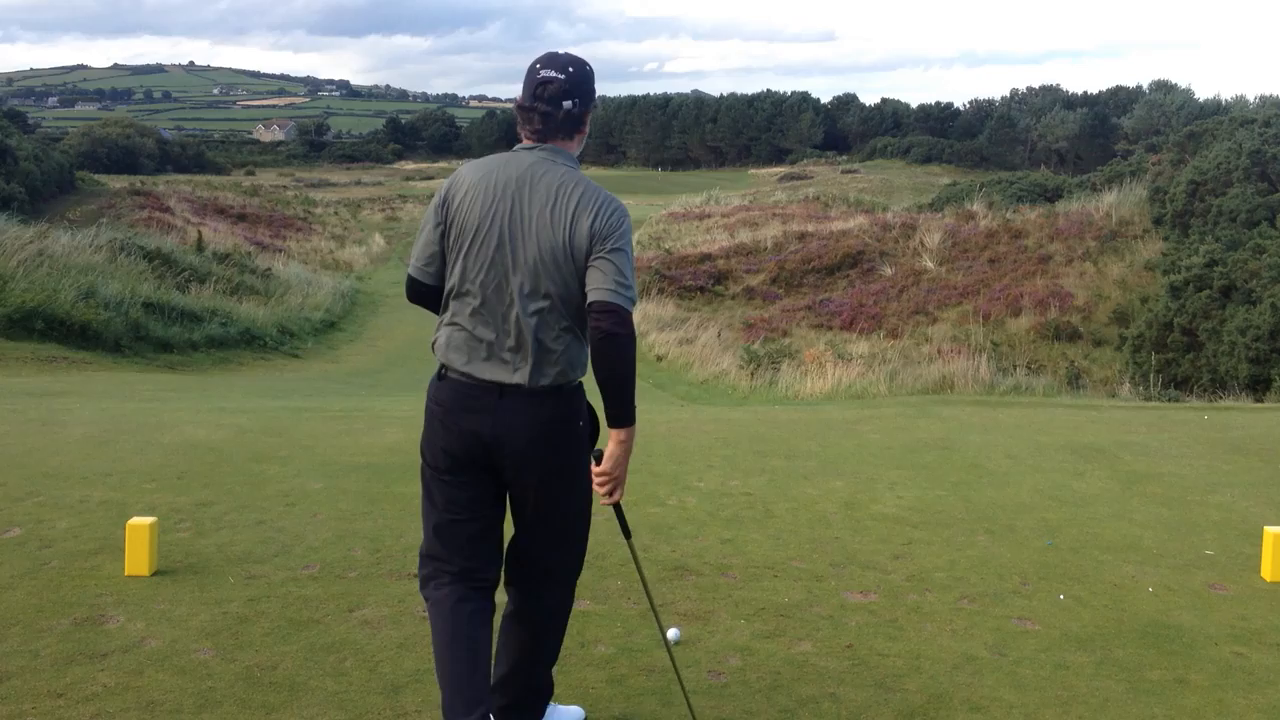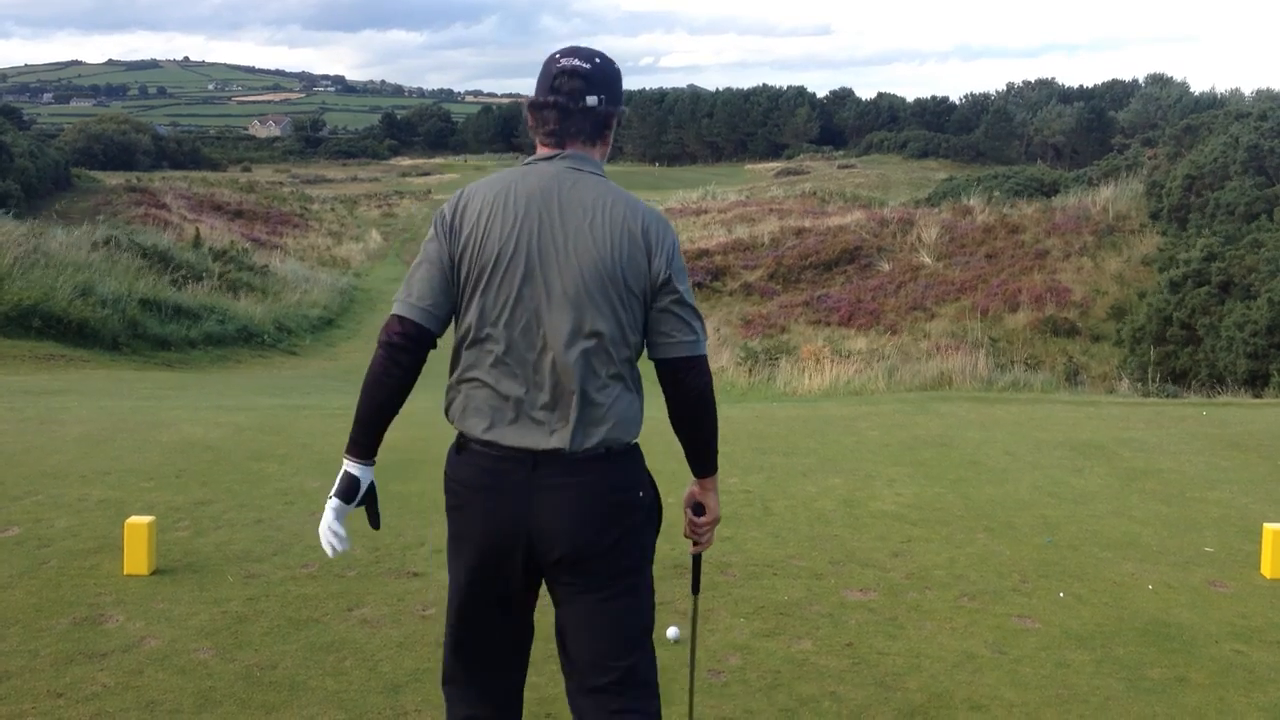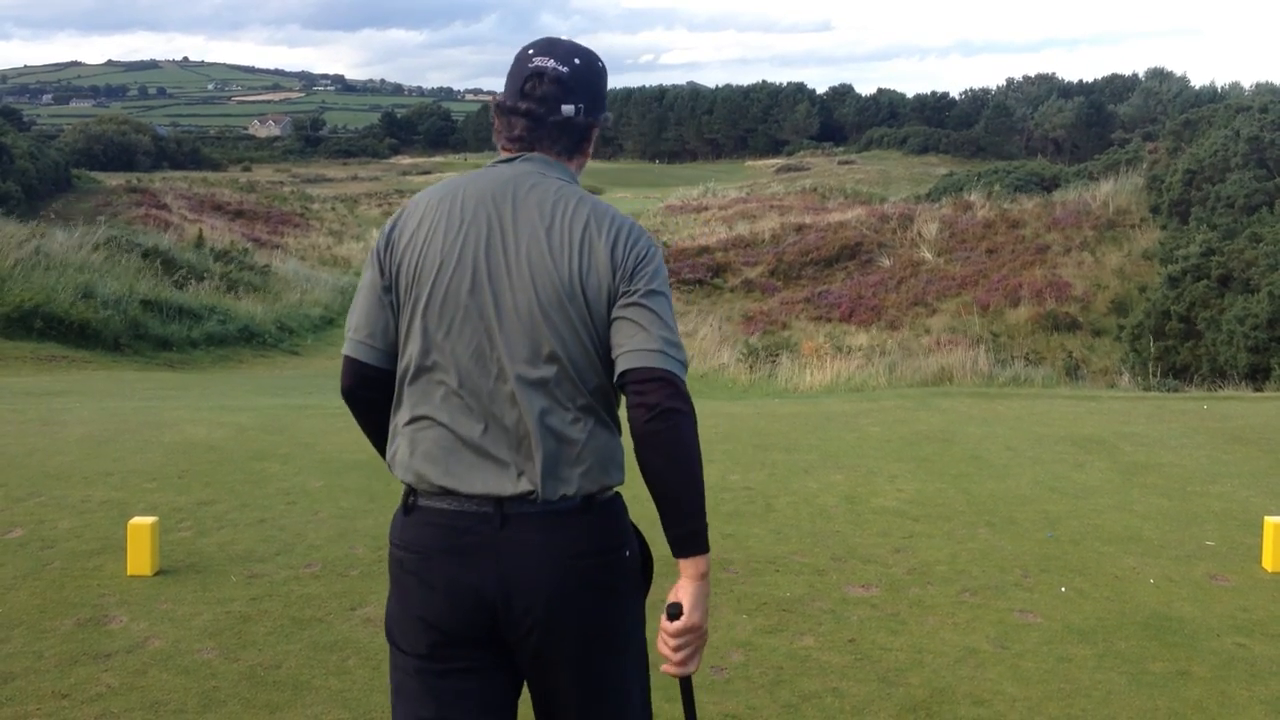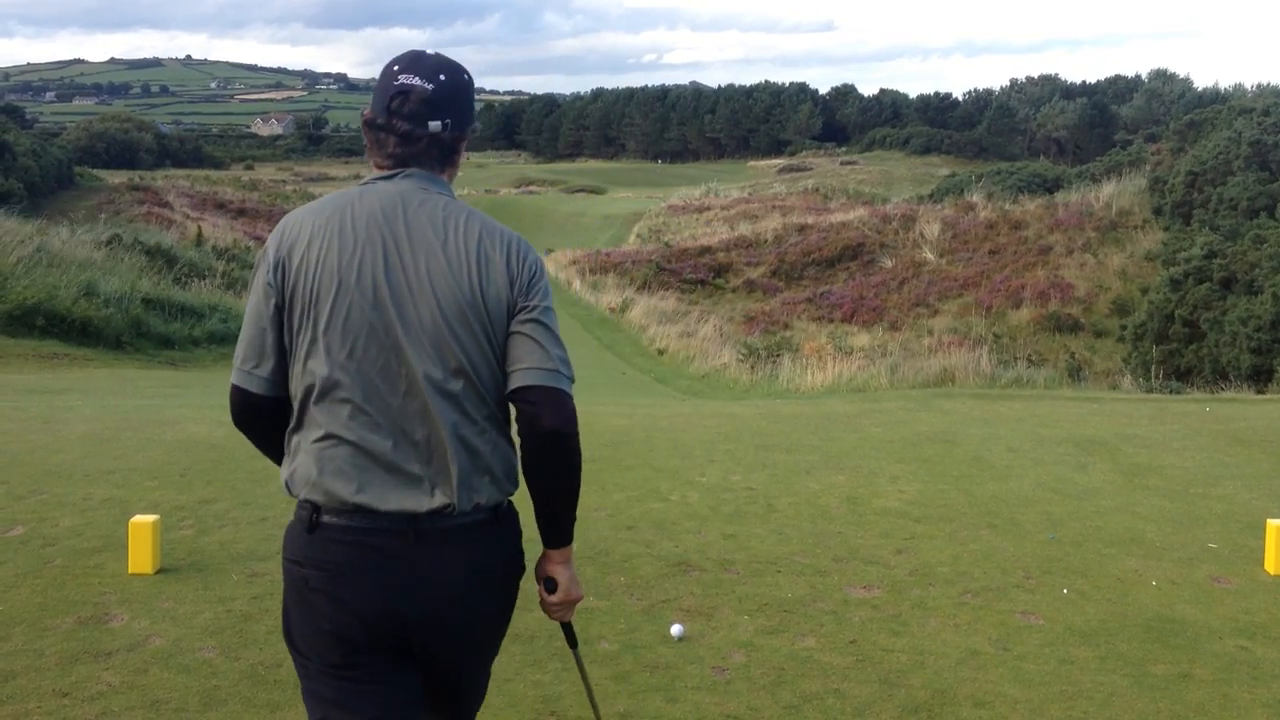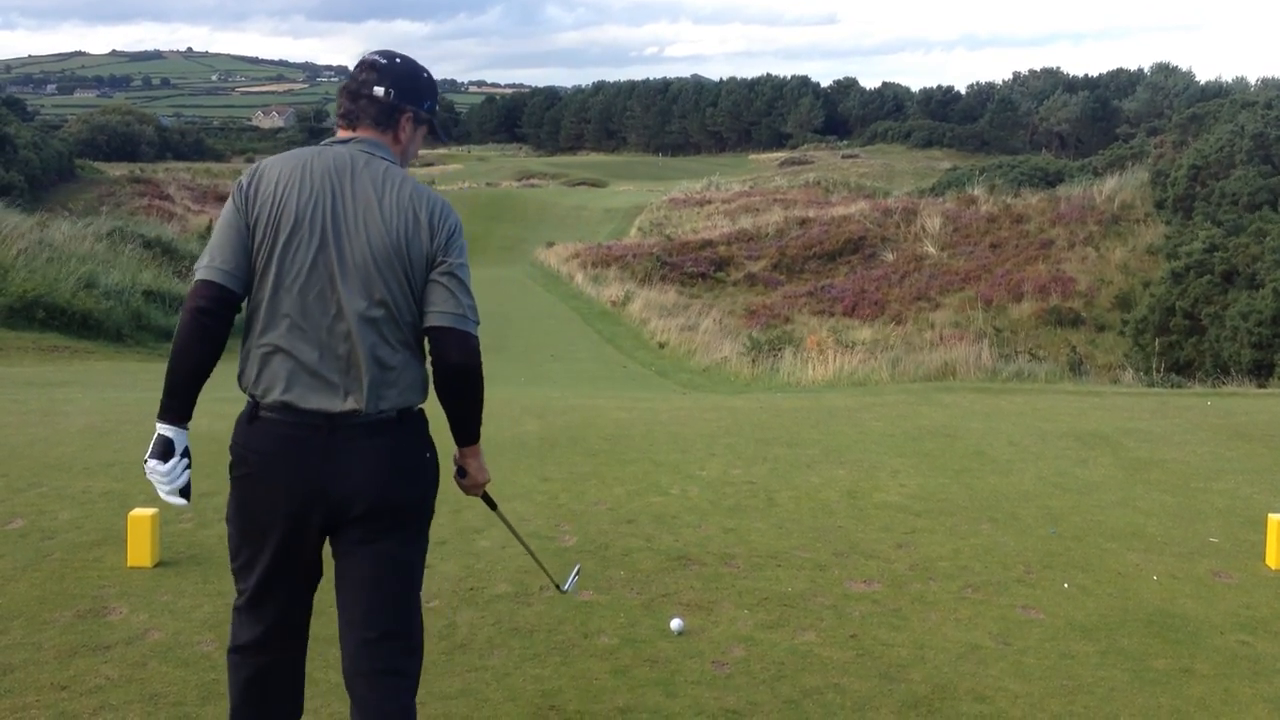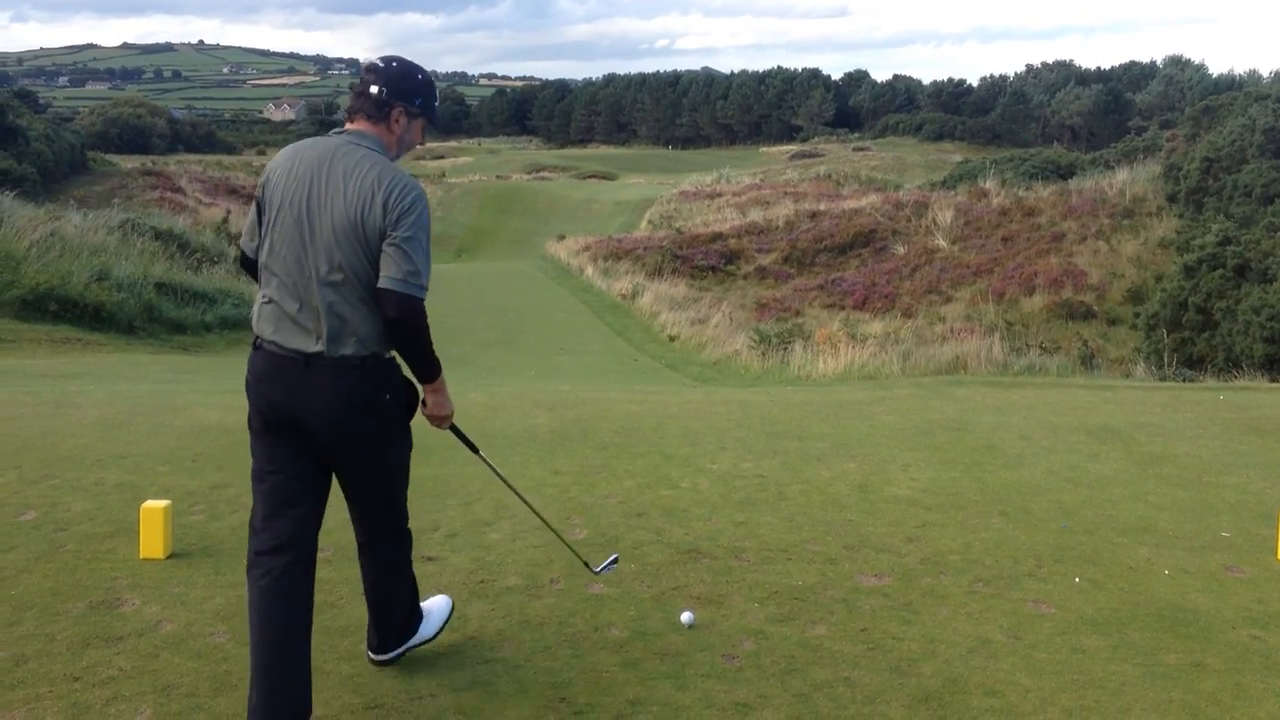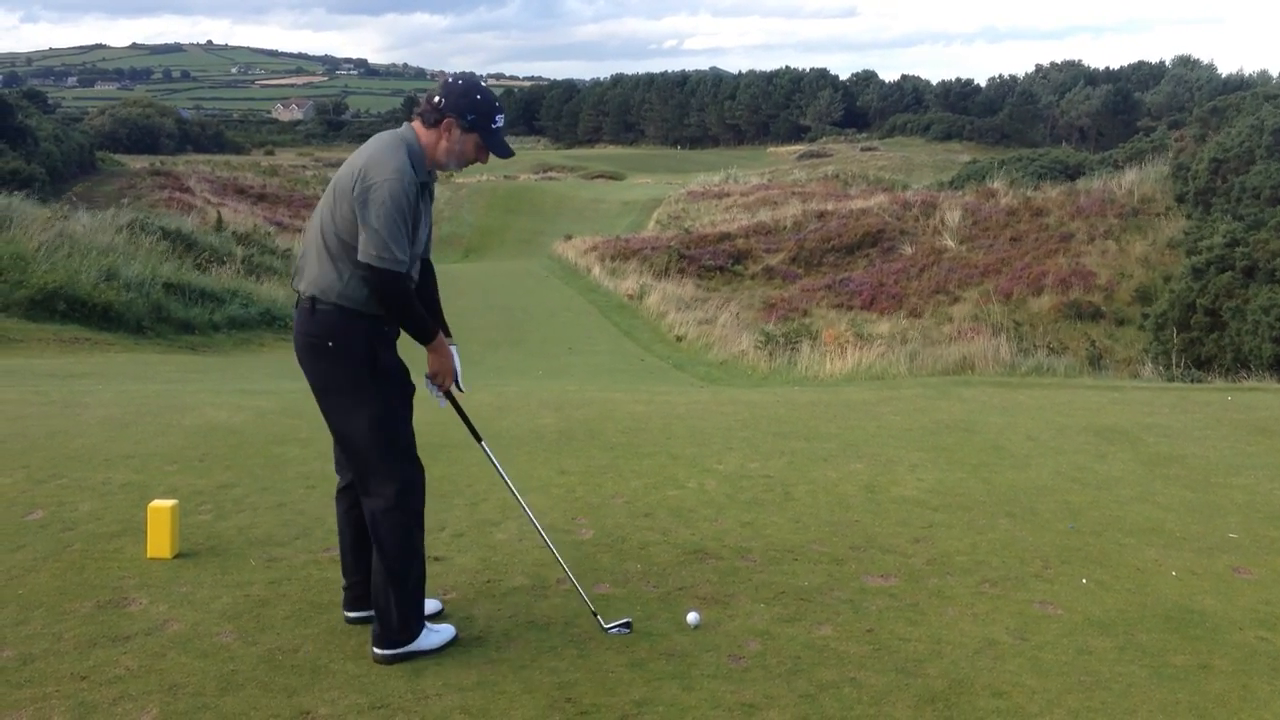
dt=0.7s
person 1, frame 1
left shoulder: (463, 182)
right shoulder: (599, 207)
left elbow: (419, 287)
right elbow: (611, 325)
right wrist: (621, 432)
left hip: (457, 403)
right hip: (546, 416)
left knee: (454, 571)
right knee: (543, 572)
person 1, frame 2
left shoulder: (468, 206)
right shoulder: (644, 225)
left elbow: (402, 344)
right elbow: (685, 372)
left wrist: (358, 461)
right wrist: (705, 479)
left hip: (484, 479)
right hip: (599, 488)
person 1, frame 3
left shoulder: (413, 219)
right shoulder: (618, 239)
left elbow: (360, 382)
right elbow: (659, 406)
right wrist: (691, 567)
left hip: (437, 544)
right hip: (572, 547)
person 1, frame 4
left shoulder: (298, 235)
right shoulder: (506, 252)
left elbow: (251, 404)
right elbow: (548, 420)
right wrist: (558, 549)
left hip: (339, 558)
right hip: (471, 554)
person 1, frame 5
left shoulder: (264, 180)
right shoulder: (430, 210)
left elbow: (207, 307)
right elbow: (455, 350)
left wrist: (172, 424)
right wrist: (469, 445)
left hip: (276, 443)
right hip: (384, 454)
left knee: (264, 628)
right knee: (384, 660)
person 1, frame 6
left shoulder: (284, 163)
right shoulder: (400, 191)
left elbow: (251, 258)
right elbow: (401, 306)
right wrist: (432, 381)
left hip: (274, 373)
right hip: (355, 383)
left knee: (278, 544)
right knee: (380, 522)
right ankle: (391, 630)
person 1, frame 7
left shoulder: (414, 167)
right shoulder: (392, 174)
left elbow: (416, 264)
right elbow: (384, 277)
left wrist: (442, 338)
right wrist: (432, 342)
left hip: (346, 329)
right hip: (341, 332)
left knee: (363, 468)
right knee: (394, 474)
left ankle: (366, 594)
right ankle: (399, 629)
